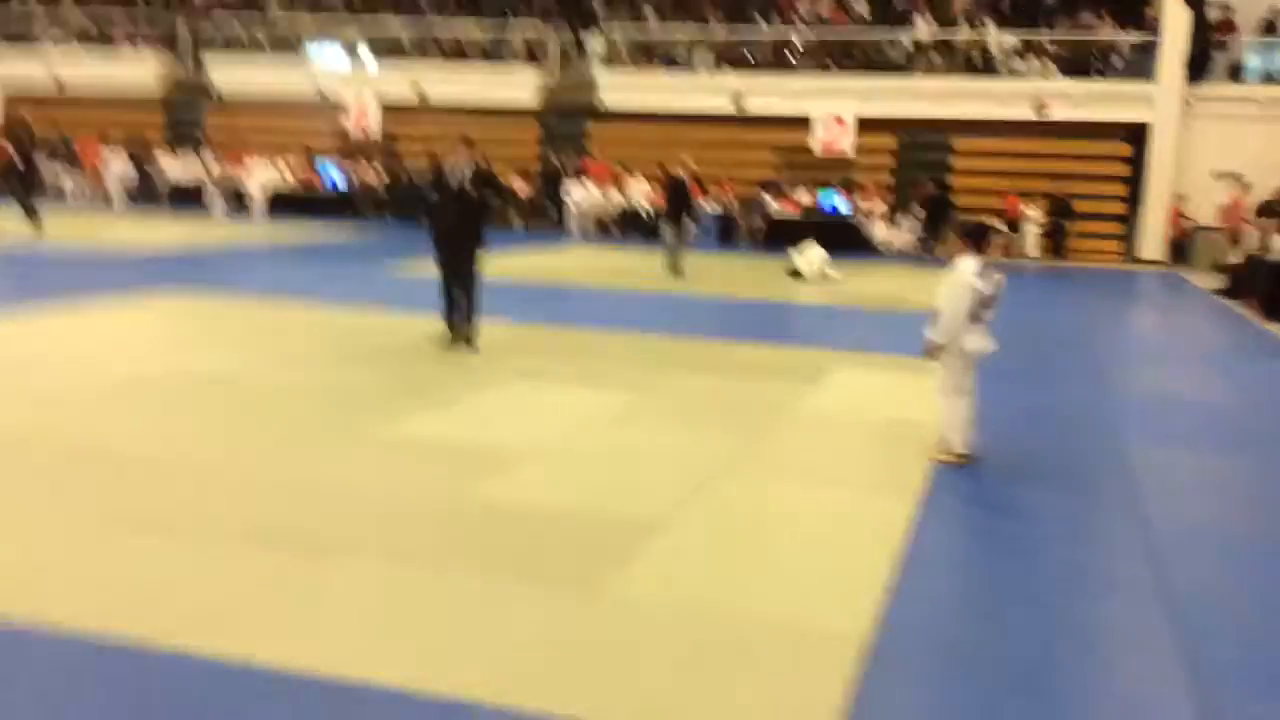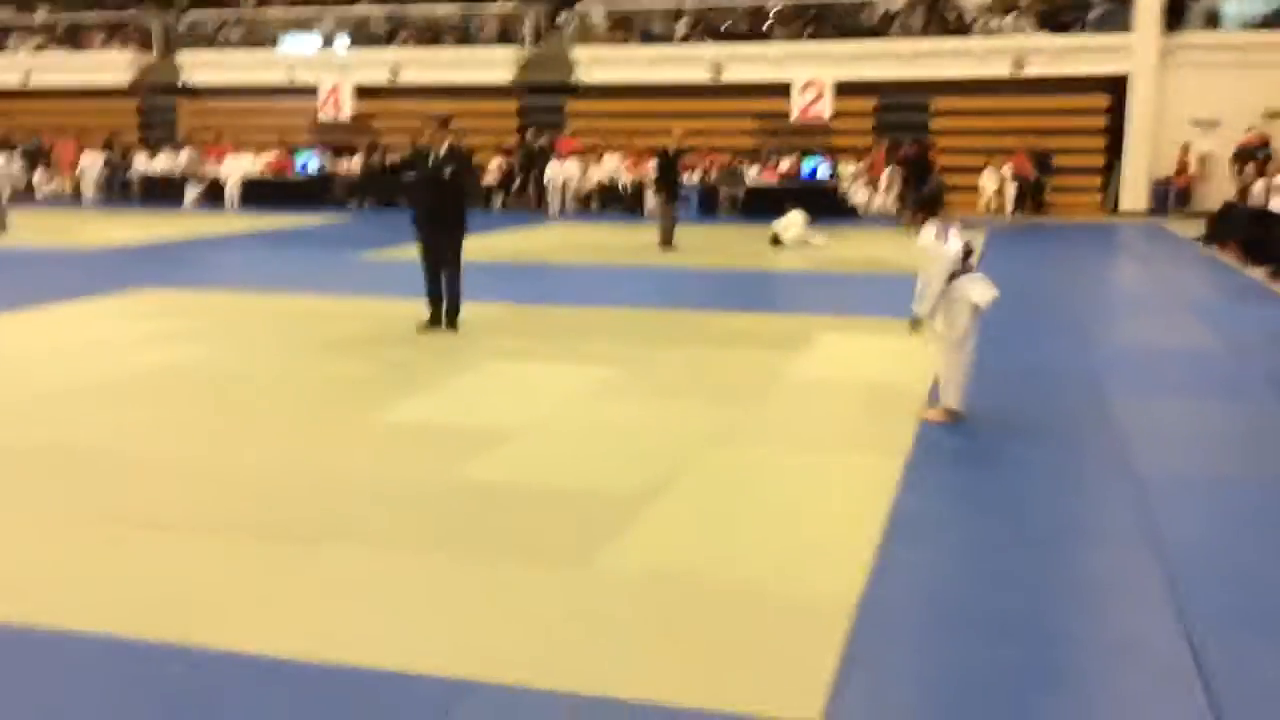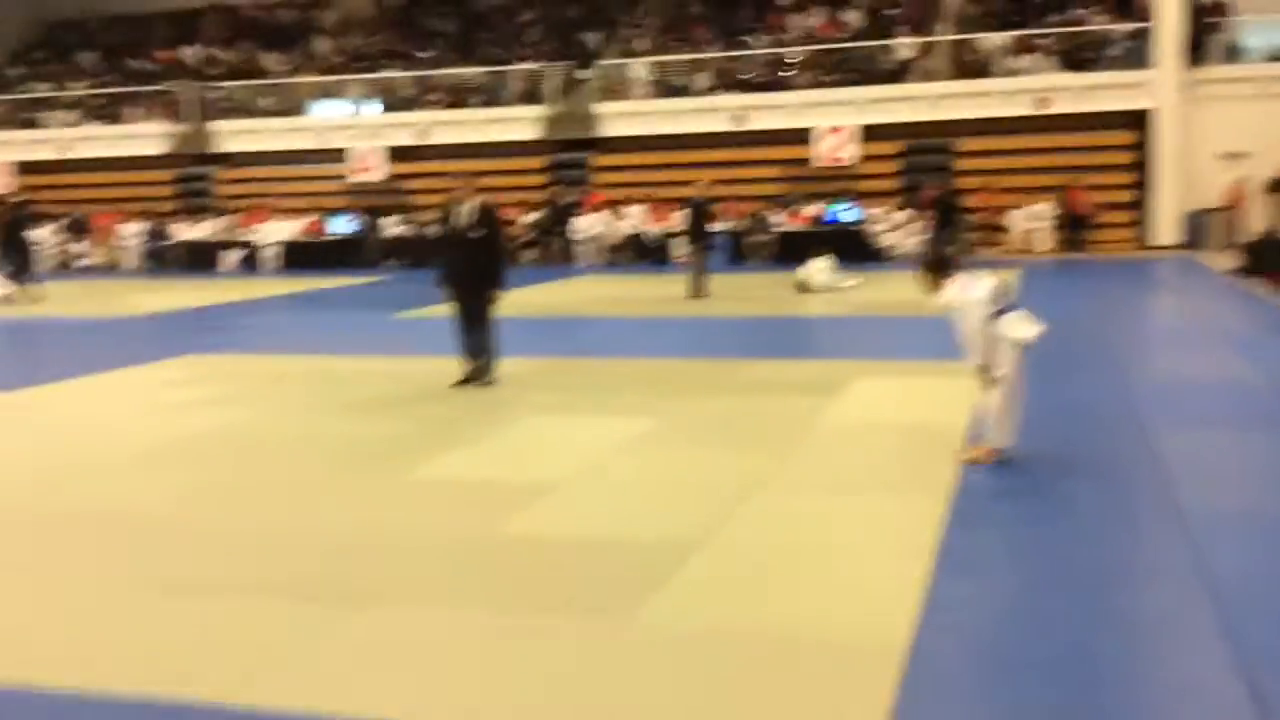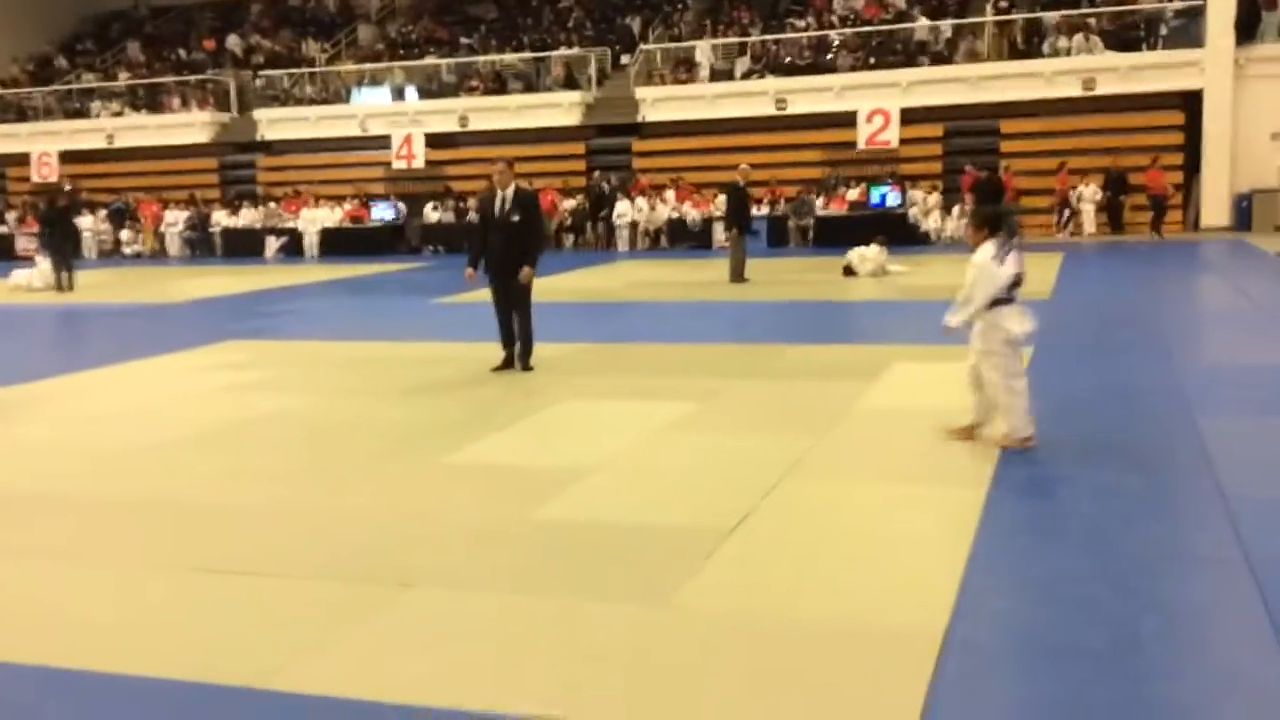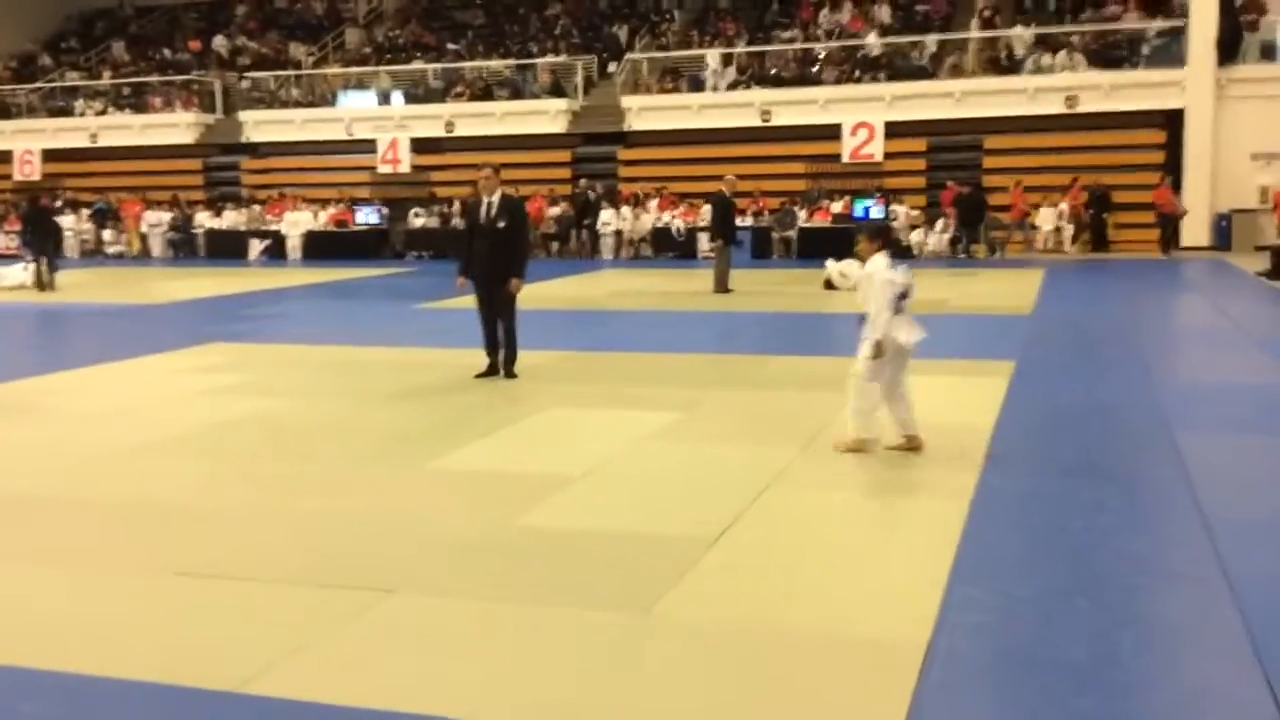
dt=0.5s
person 1, frame 1
left shoulder: (964, 271)
right shoulder: (984, 271)
left elbow: (954, 310)
left wrist: (936, 340)
left hip: (956, 339)
right hip: (969, 336)
left knee: (954, 392)
right knee: (962, 391)
left ankle: (959, 449)
right ankle: (961, 442)
person 1, frame 2
left shoulder: (929, 240)
right shoulder: (944, 230)
left elbow: (932, 279)
left wrist: (919, 313)
left hip: (959, 298)
right hip: (963, 293)
left knee: (952, 352)
right knee: (954, 350)
left ankle: (950, 408)
right ankle: (951, 401)
person 1, frame 3
left shoulder: (956, 294)
right shoulder: (969, 281)
left elbow: (972, 329)
left wrist: (980, 364)
left hip: (1004, 335)
right hip: (1008, 329)
left knee: (999, 391)
right knee: (1004, 390)
left ankle: (994, 446)
right ankle: (996, 443)
person 1, frame 4
left shoulder: (984, 259)
right shoulder: (1007, 251)
left elbow: (974, 296)
left wrist: (954, 320)
left hip: (998, 324)
right hip: (997, 321)
left knee: (1005, 380)
right knee: (979, 373)
left ankle: (1022, 435)
right ankle: (976, 423)
person 1, frame 5
left shoulder: (876, 269)
right shoulder: (890, 266)
left elbow: (880, 308)
left wrist: (877, 340)
left hip: (885, 335)
right hip: (897, 332)
left knee: (864, 382)
right knee: (893, 386)
left ankle: (860, 437)
right ankle: (911, 436)
person 2, frame 1
left shoulder: (482, 173)
right shoulder: (444, 171)
left elbow: (500, 191)
left hip: (466, 238)
right hip: (445, 236)
left knee: (465, 283)
right knee: (449, 283)
left ankle: (465, 330)
right ankle: (454, 329)
person 2, frame 2
left shoulder: (461, 154)
right shoulder: (421, 153)
left elbow: (471, 178)
right elbow: (400, 167)
left hip: (450, 222)
right hip: (427, 219)
left knee: (451, 269)
right knee: (431, 268)
left ankle: (451, 315)
right ankle: (435, 314)
person 2, frame 3
left shoulder: (487, 214)
right shoulder: (450, 215)
left elbow: (496, 249)
right elbow: (447, 249)
left wrist: (495, 283)
right wrist: (445, 279)
left hip: (481, 281)
right hip: (458, 280)
left knee: (481, 324)
right knee: (465, 326)
left ankle: (484, 371)
right ankle: (472, 370)
person 2, frame 4
left shoulder: (528, 198)
right shoulder: (486, 201)
left elbow: (537, 235)
right elbow: (481, 235)
left wrist: (531, 264)
right wrist: (472, 263)
left hip: (520, 267)
right hip: (495, 266)
left knee: (522, 312)
right knee: (502, 314)
left ankle: (524, 357)
right ankle: (509, 356)
person 2, frame 5
left shoulder: (513, 205)
right shoulder: (473, 207)
left elbow: (522, 242)
right elbow: (468, 242)
left wrist: (518, 274)
right wrist: (463, 272)
left hip: (505, 274)
right hip: (481, 273)
left knee: (506, 320)
right knee: (487, 320)
left ankle: (508, 365)
right ankle: (493, 363)
